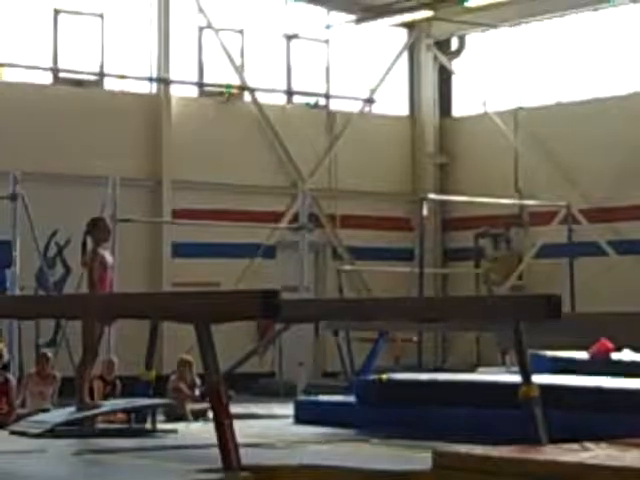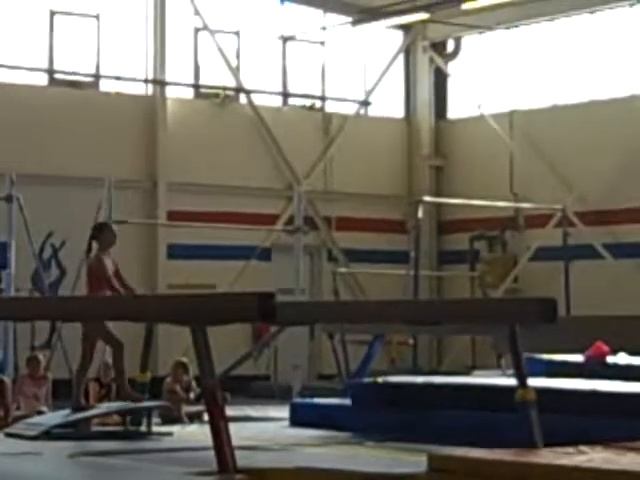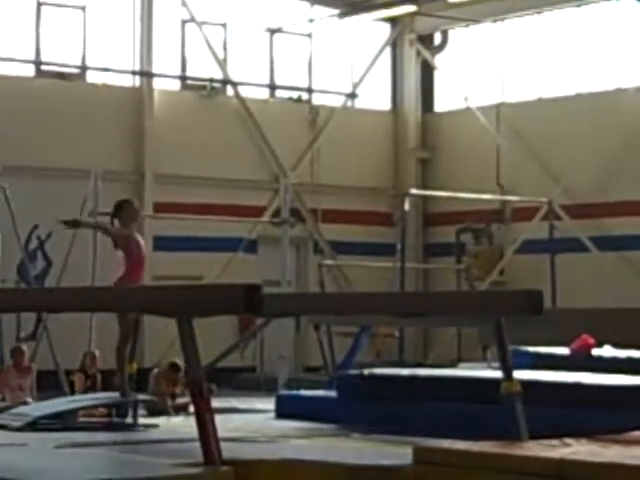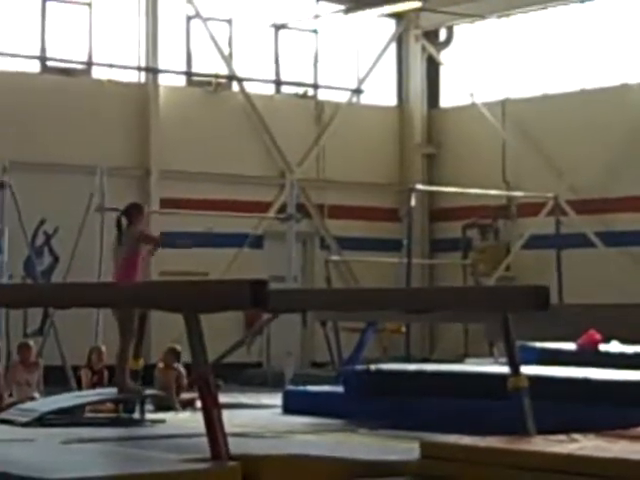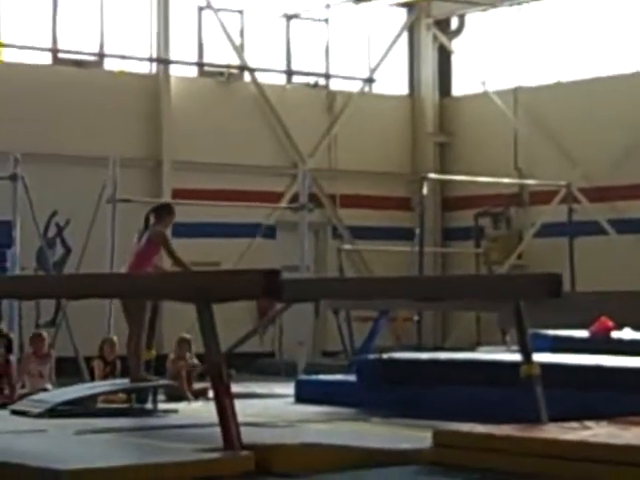
dt=1s
person 1, frame 1
left shoulder: (107, 254)
right shoulder: (95, 254)
right elbow: (93, 284)
left knee: (92, 354)
right knee: (89, 354)
left ankle: (84, 397)
right ankle: (82, 398)
person 1, frame 2
left shoulder: (109, 260)
right shoulder: (97, 259)
left elbow: (124, 285)
right elbow: (112, 286)
left knee: (87, 357)
right knee: (117, 346)
left ankle: (78, 400)
right ankle: (122, 390)
person 1, frame 3
left shoulder: (132, 232)
right shoulder: (123, 234)
right elbow: (104, 227)
right wrist: (83, 223)
left hip: (134, 288)
right hip: (125, 288)
left knee: (131, 334)
right knee: (126, 334)
left ankle: (123, 376)
right ankle: (122, 378)
person 1, frame 4
left shoulder: (123, 236)
right shoulder: (138, 234)
right elbow: (163, 242)
left wrist: (147, 249)
left knee: (126, 336)
right knee: (127, 336)
left ankle: (122, 378)
right ankle: (122, 380)
person 1, frame 5
left shoulder: (146, 232)
right shoulder: (159, 233)
right elbow: (175, 258)
left knee: (134, 329)
right knee: (139, 329)
left ankle: (134, 371)
right ankle: (137, 372)
